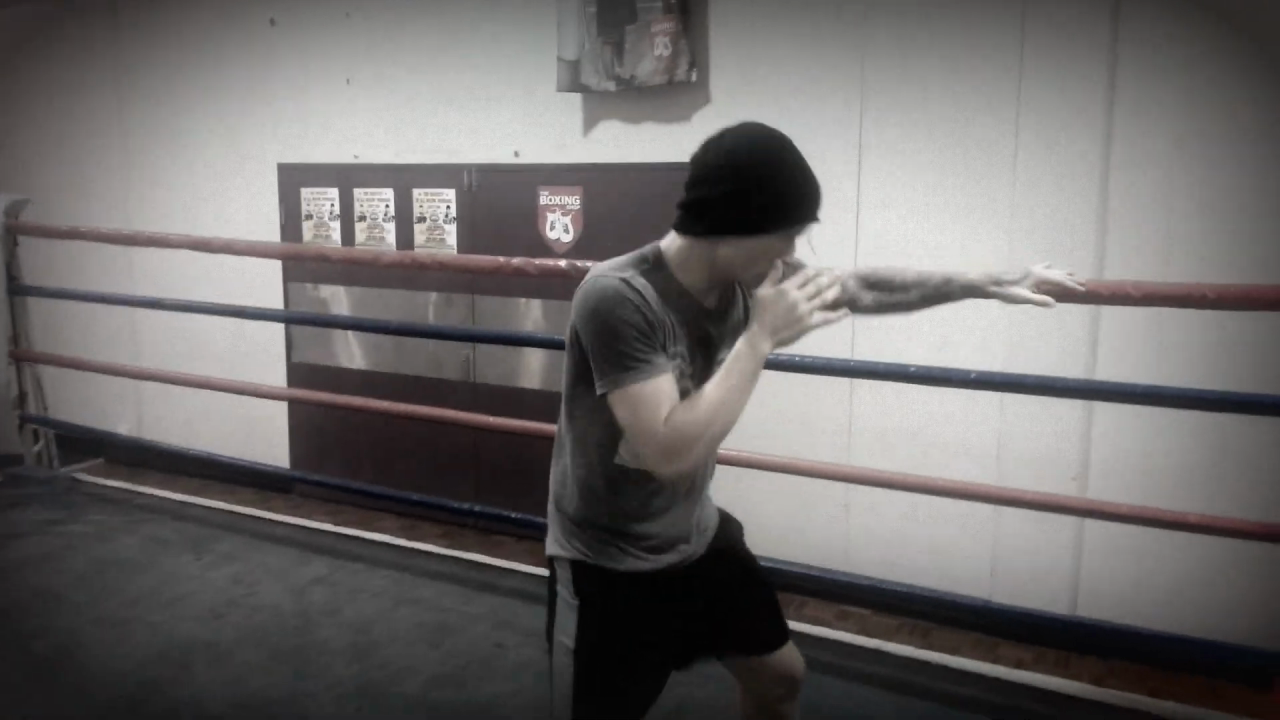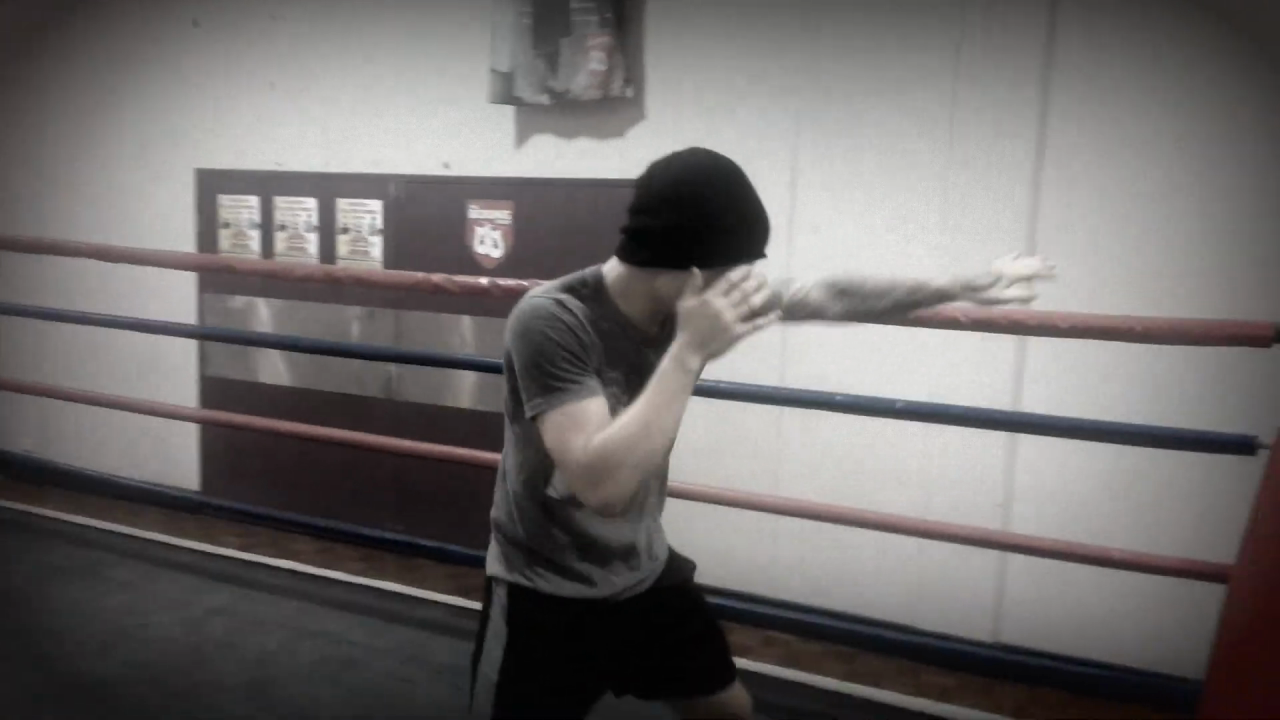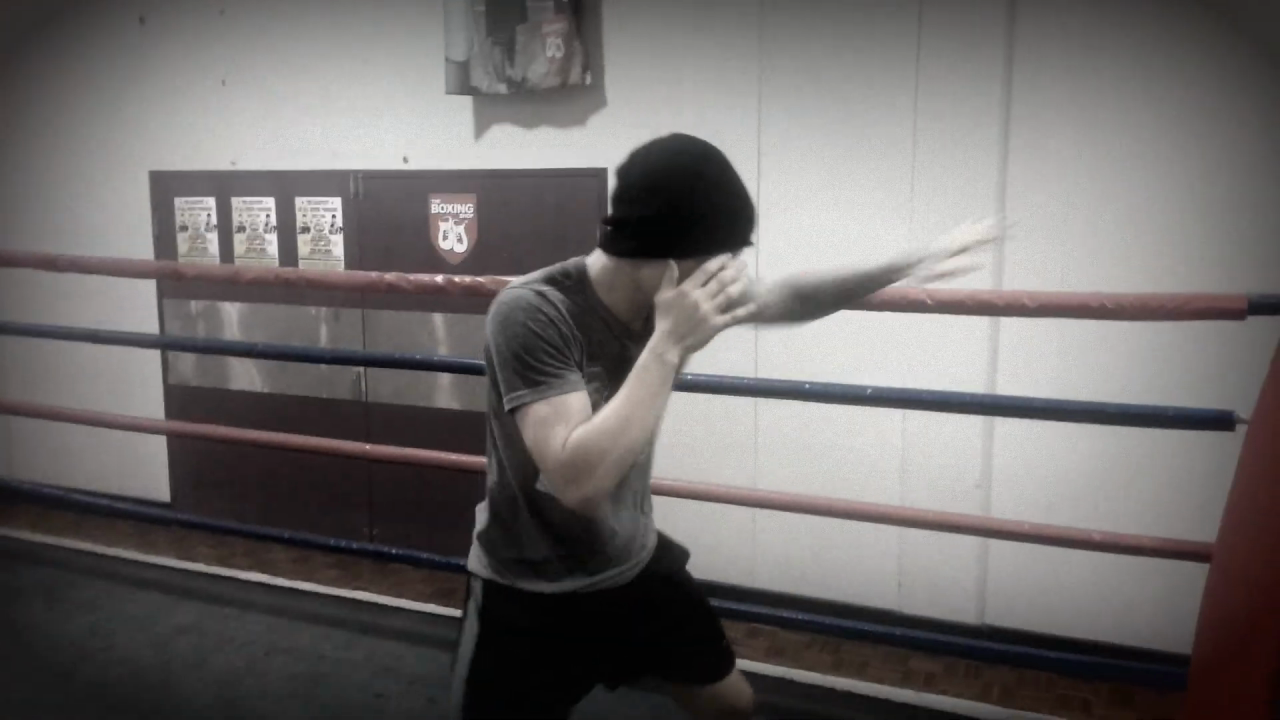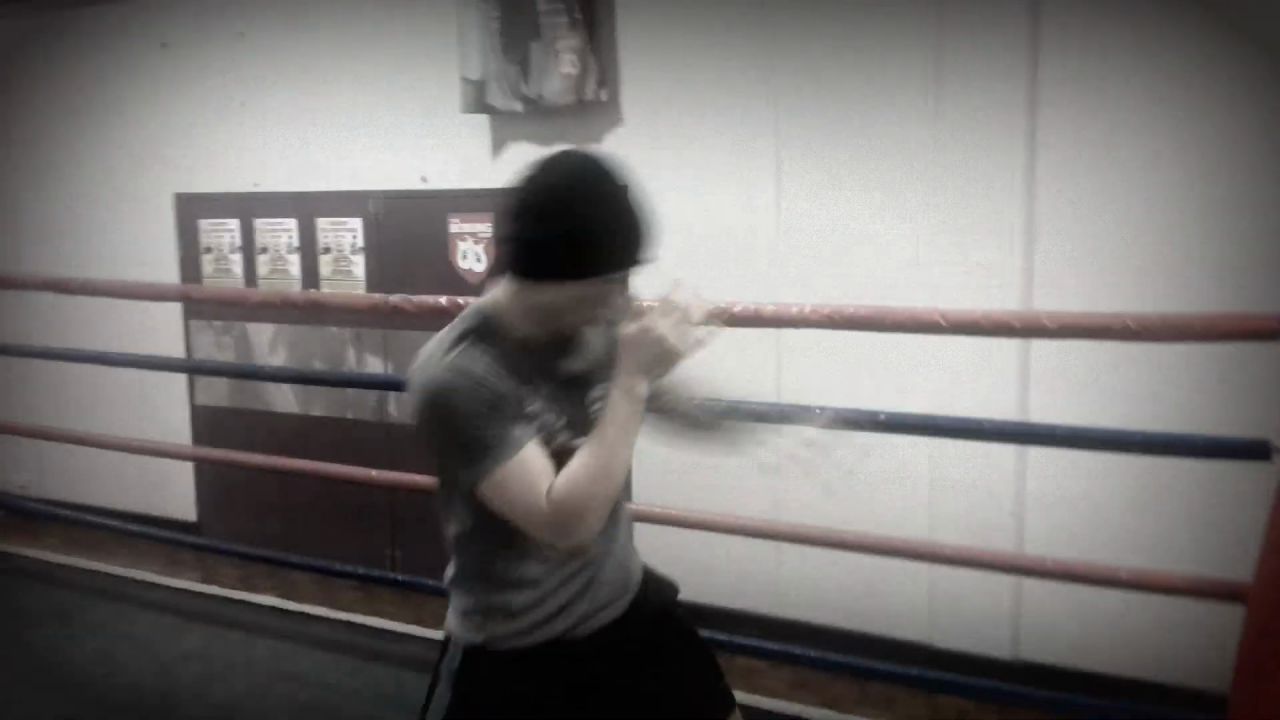
dt=0.3s
person 1, frame 1
left shoulder: (739, 279)
right shoulder: (617, 297)
left elbow: (862, 290)
right elbow: (672, 452)
left wrist: (989, 281)
right wrist: (762, 334)
left hip: (695, 537)
right hip: (606, 563)
person 1, frame 2
left shoulder: (694, 302)
right shoulder: (550, 321)
left elbow: (827, 298)
right elbow: (601, 483)
left wrist: (961, 288)
right wrist: (690, 351)
left hip: (643, 571)
right hip: (546, 592)
person 1, frame 3
left shoulder: (697, 283)
right shoulder: (532, 313)
left elbow: (788, 298)
right elbow: (578, 481)
left wrist: (906, 264)
right wrist: (668, 345)
left hip: (629, 562)
right hip: (527, 589)
person 1, frame 4
left shoulder: (599, 325)
right shoulder: (453, 377)
right elbow: (567, 526)
right wrist: (636, 379)
left hip: (622, 602)
right hip: (513, 642)
